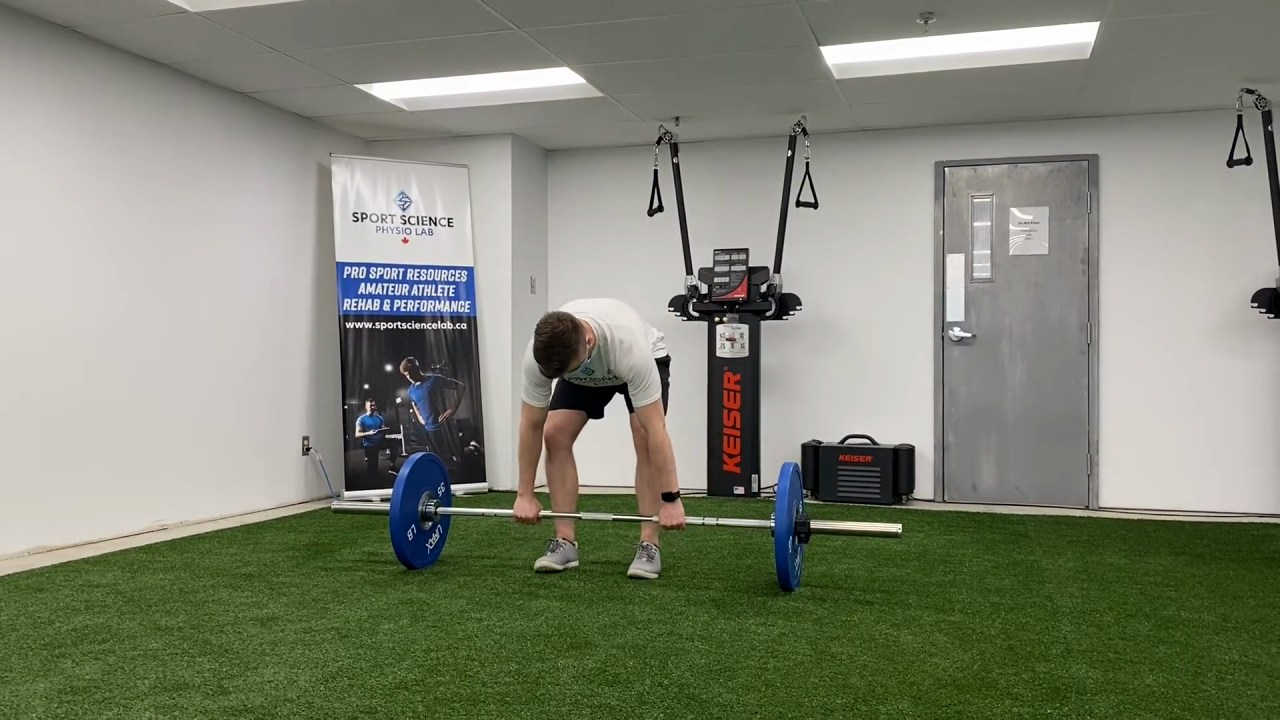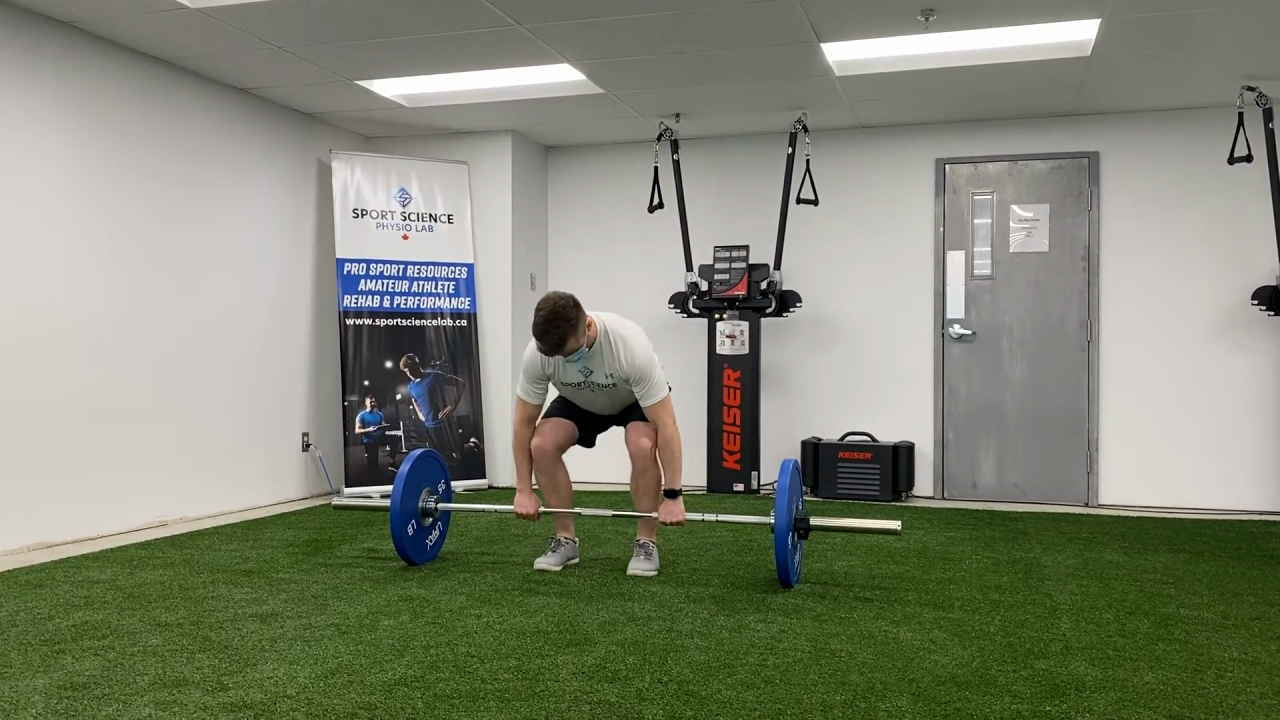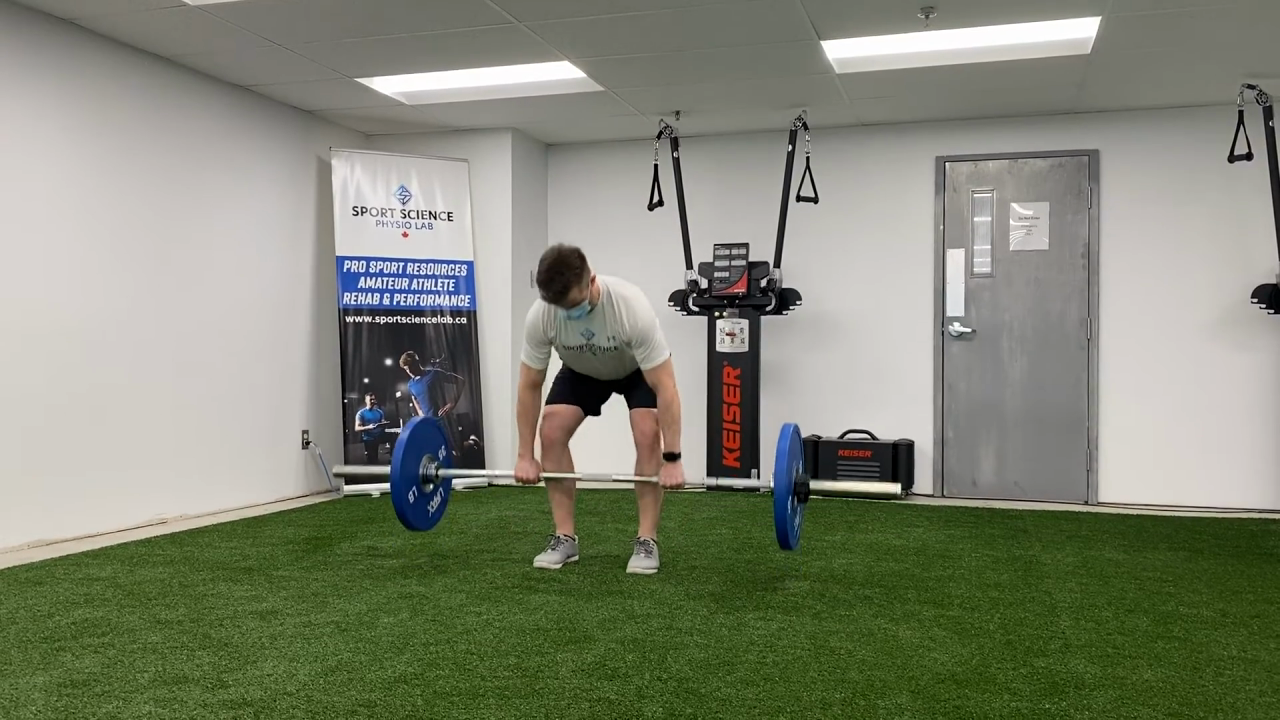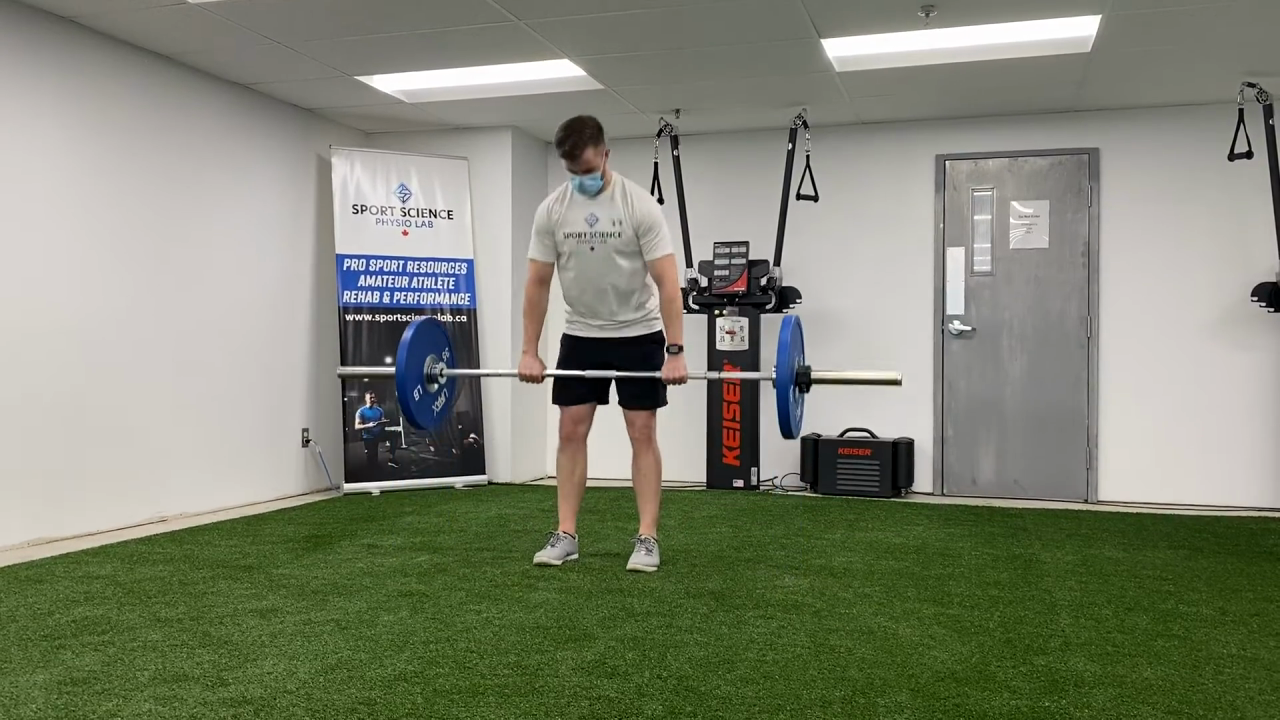
dt=0.4s
person 1, frame 1
left shoulder: (629, 346)
right shoulder: (539, 354)
left elbow: (656, 428)
right elbow: (531, 425)
left wrist: (671, 499)
right wrist: (525, 494)
left hip: (648, 358)
right hip: (588, 376)
left knee: (644, 437)
right knee: (555, 434)
left ankle: (648, 544)
right ankle: (565, 541)
person 1, frame 2
left shoulder: (630, 346)
right shoulder: (537, 353)
left elbow: (666, 426)
right elbow: (524, 422)
left wrist: (672, 496)
right wrist: (523, 490)
left hip: (635, 401)
right hip: (580, 403)
left knee: (642, 448)
right knee: (542, 446)
left ankle: (646, 543)
right ankle: (565, 539)
person 1, frame 3
left shoulder: (631, 308)
right shoulder: (541, 315)
left elbow: (665, 388)
right elbow: (530, 386)
left wrist: (672, 459)
right wrist: (525, 455)
left hip: (636, 370)
right hip: (583, 371)
left knee: (647, 435)
right knee: (551, 432)
left ankle: (646, 541)
right ankle: (564, 538)
person 1, frame 4
left shoulder: (639, 205)
right shoulder: (551, 210)
left elbow: (666, 282)
right elbow: (538, 283)
left wrist: (675, 352)
right wrist: (529, 351)
left hip: (638, 335)
right hip: (581, 335)
left knee: (642, 434)
right knee: (570, 433)
left ankle: (647, 538)
right ankle: (566, 535)
